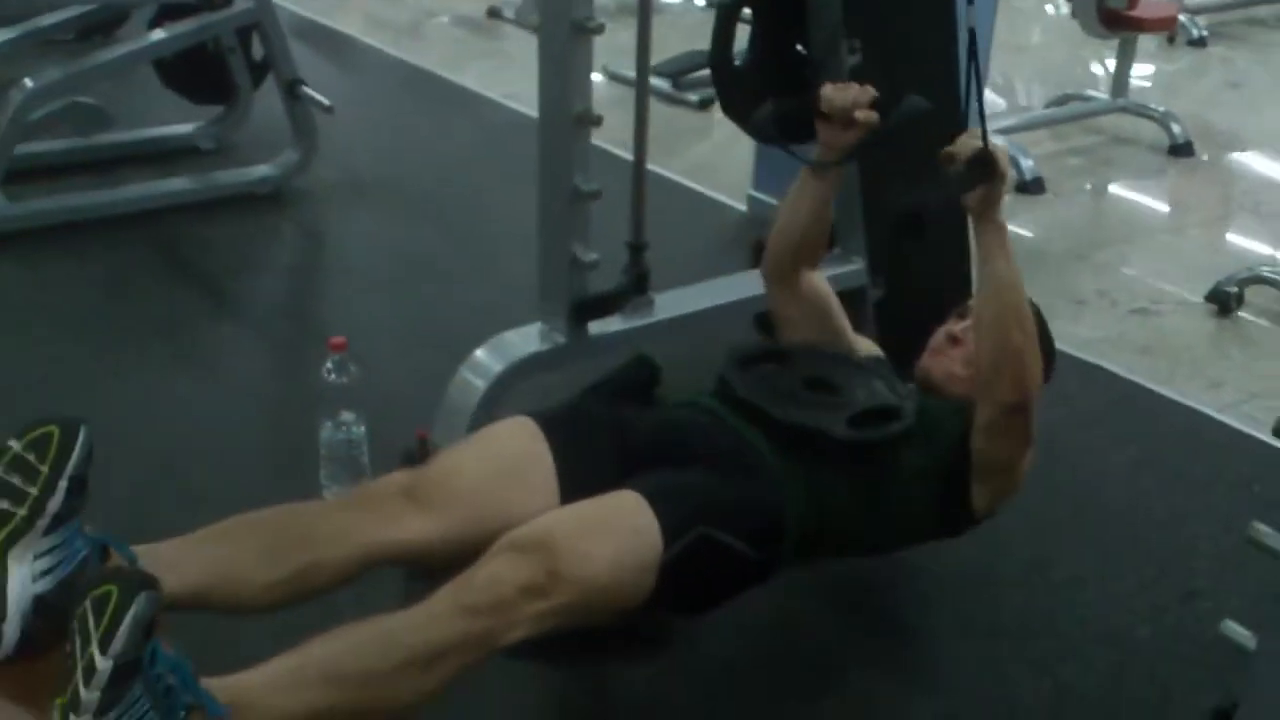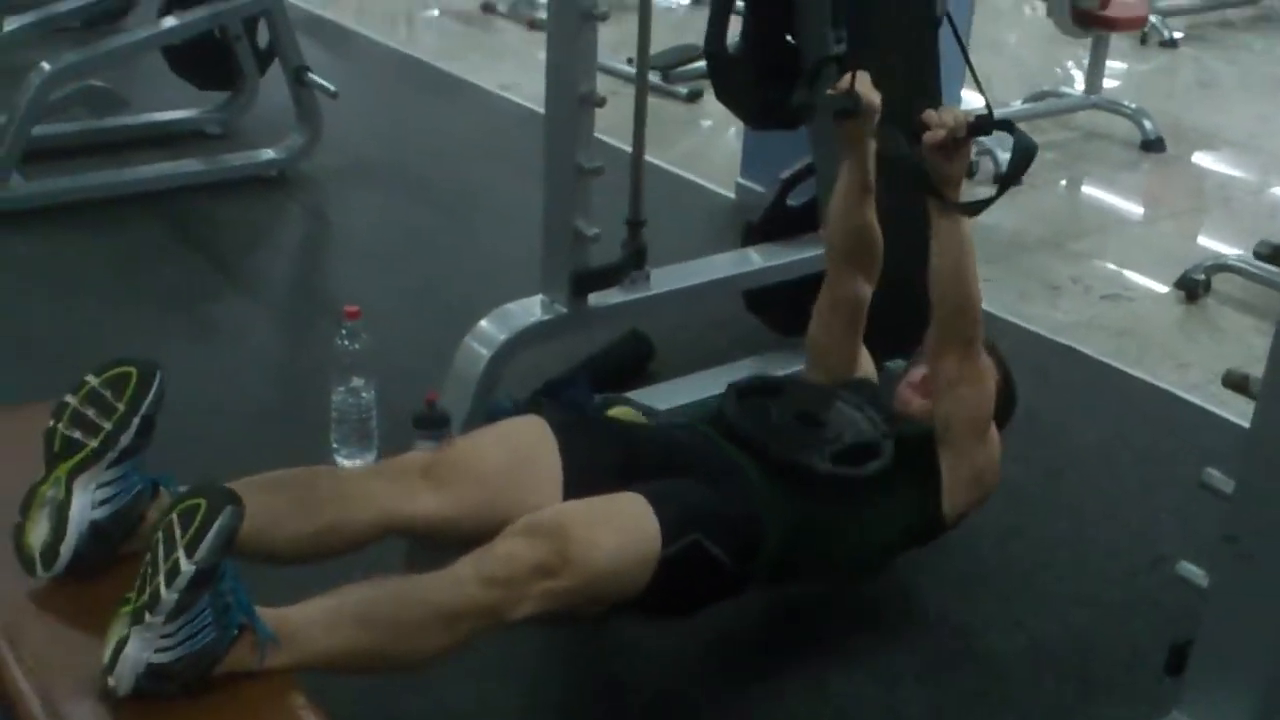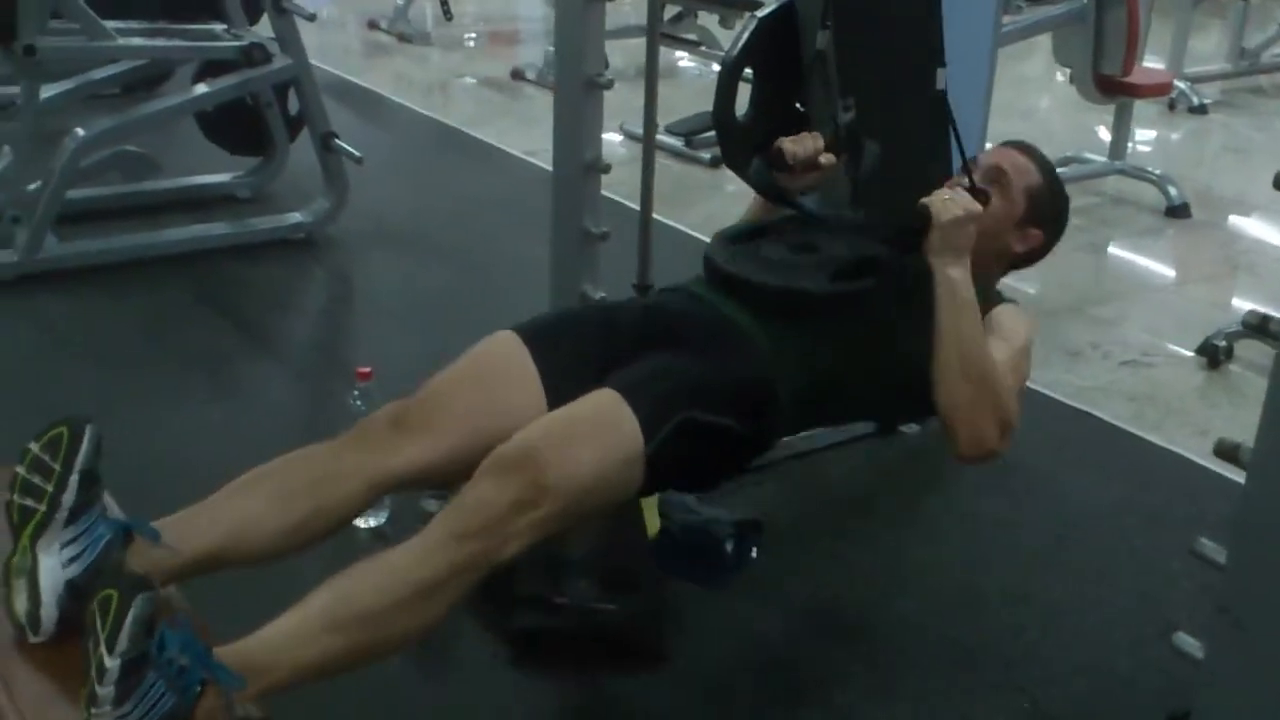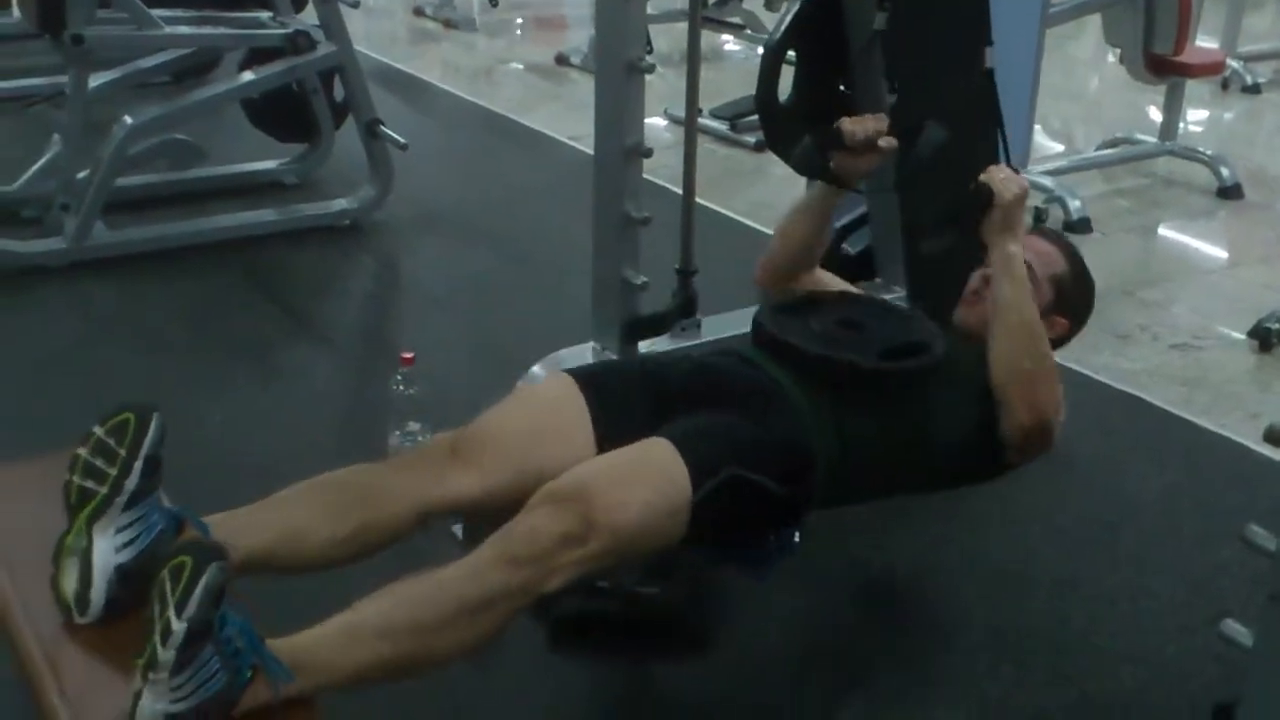
dt=0.7s
person 1, frame 1
left shoulder: (974, 459)
right shoulder: (861, 370)
left elbow: (1015, 392)
right elbow: (786, 270)
left wrist: (986, 225)
right wrist: (831, 160)
left hip: (749, 497)
right hip: (657, 428)
left knee: (517, 580)
right knee: (404, 503)
right ankle: (85, 575)
person 1, frame 2
left shoulder: (957, 466)
right shoulder: (854, 392)
left elbow: (960, 341)
right elbow: (849, 277)
left wrist: (946, 193)
right wrist: (859, 149)
left hip: (739, 512)
right hip: (667, 445)
left knee: (529, 561)
right knee: (423, 481)
left ankle: (230, 645)
right ankle: (128, 511)
person 1, frame 3
left shoulder: (998, 324)
left elbow: (978, 433)
left wrist: (953, 270)
right wrist: (779, 188)
left hip: (731, 378)
right hip: (662, 315)
left knee: (501, 505)
right knee: (394, 437)
right ankle: (114, 558)
person 1, frame 4
left shoulder: (1010, 387)
left elbow: (1029, 416)
right elbow: (776, 275)
left wrist: (1003, 245)
right wrist: (839, 178)
left hip: (775, 441)
right hip: (709, 373)
left knee: (554, 534)
right knee: (453, 462)
right ankle: (160, 545)
